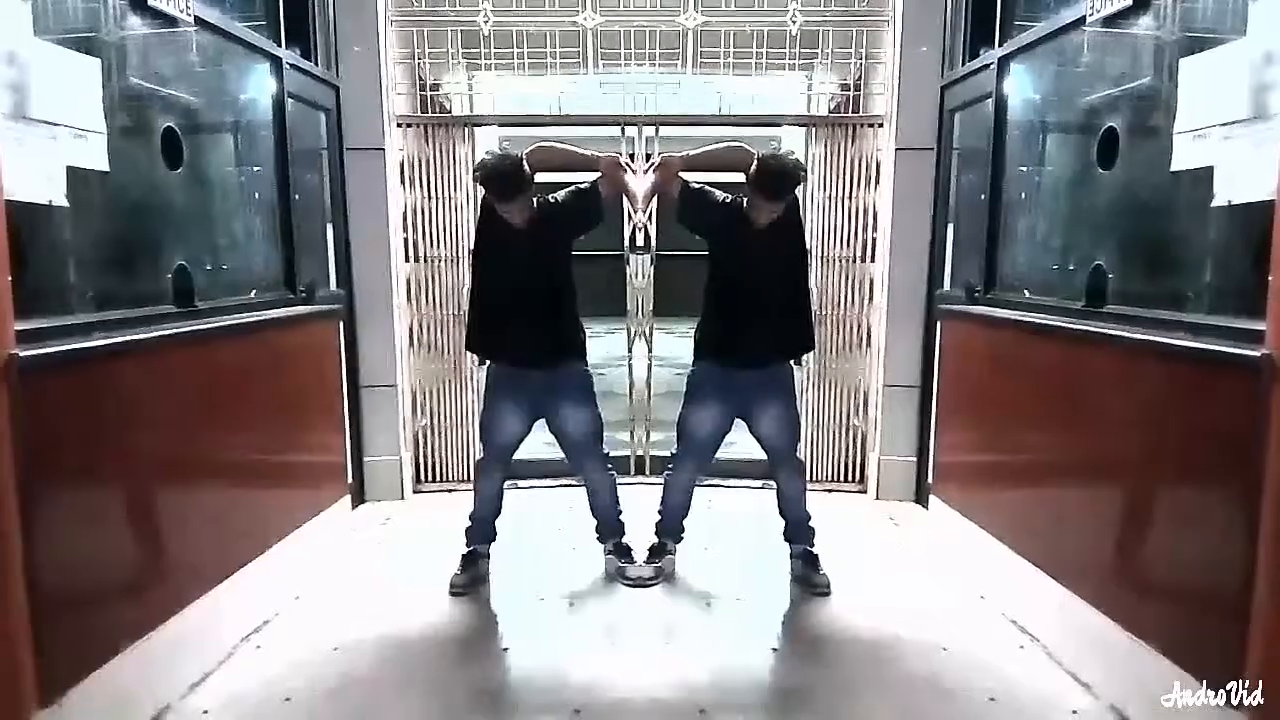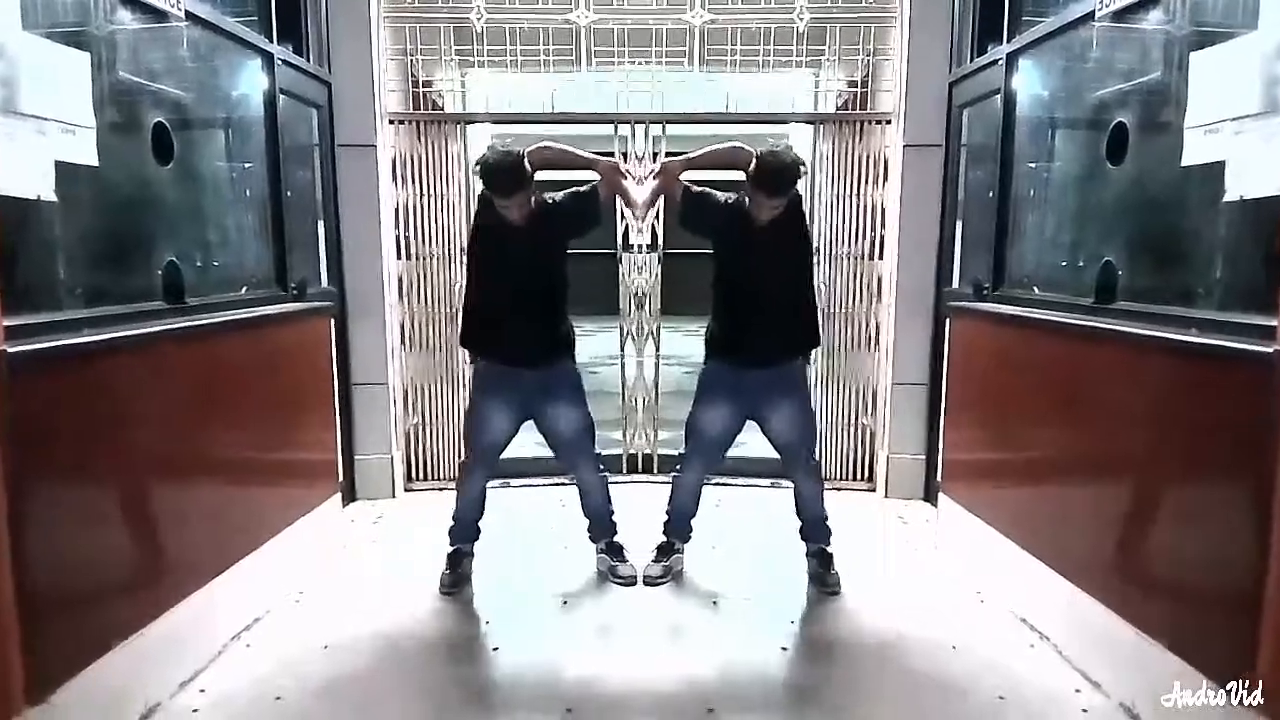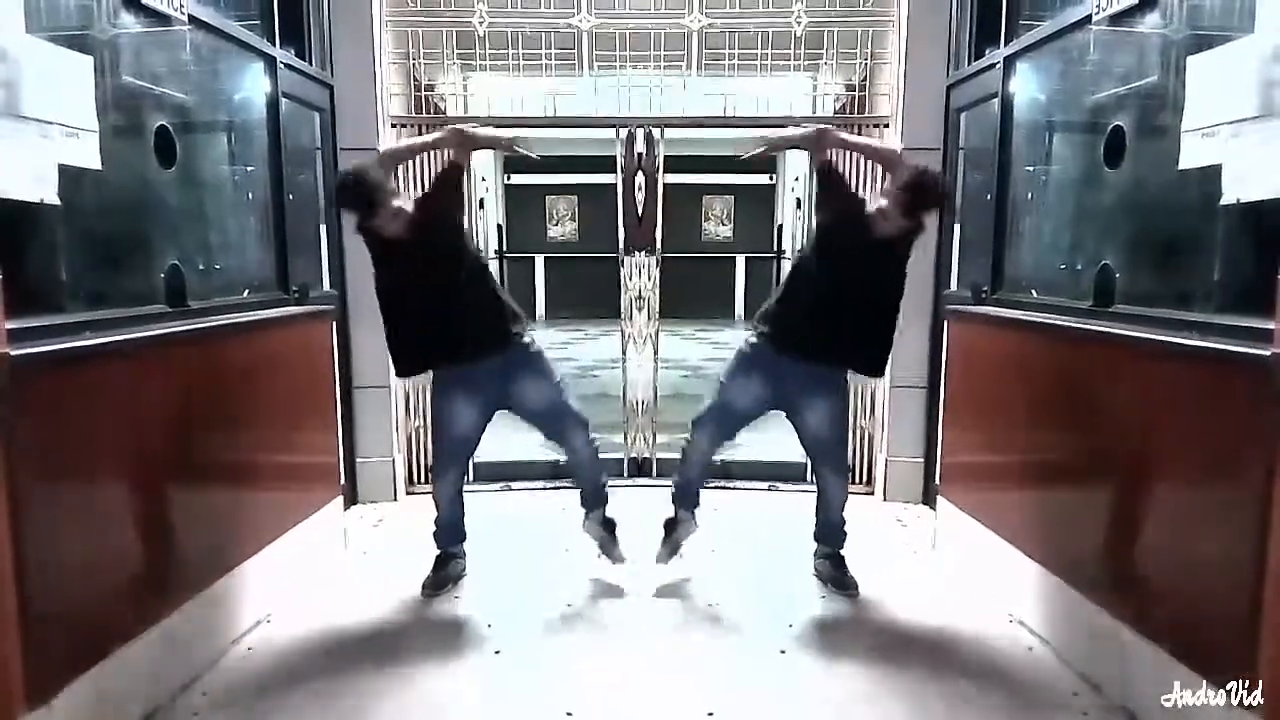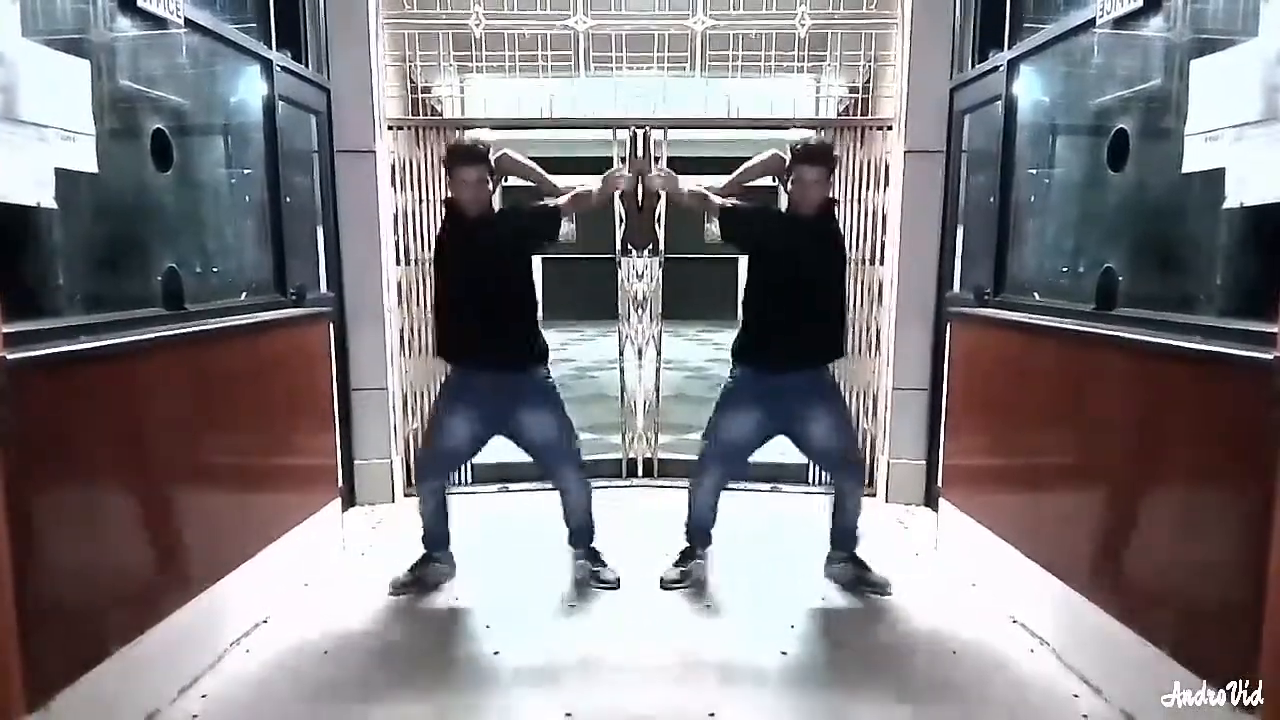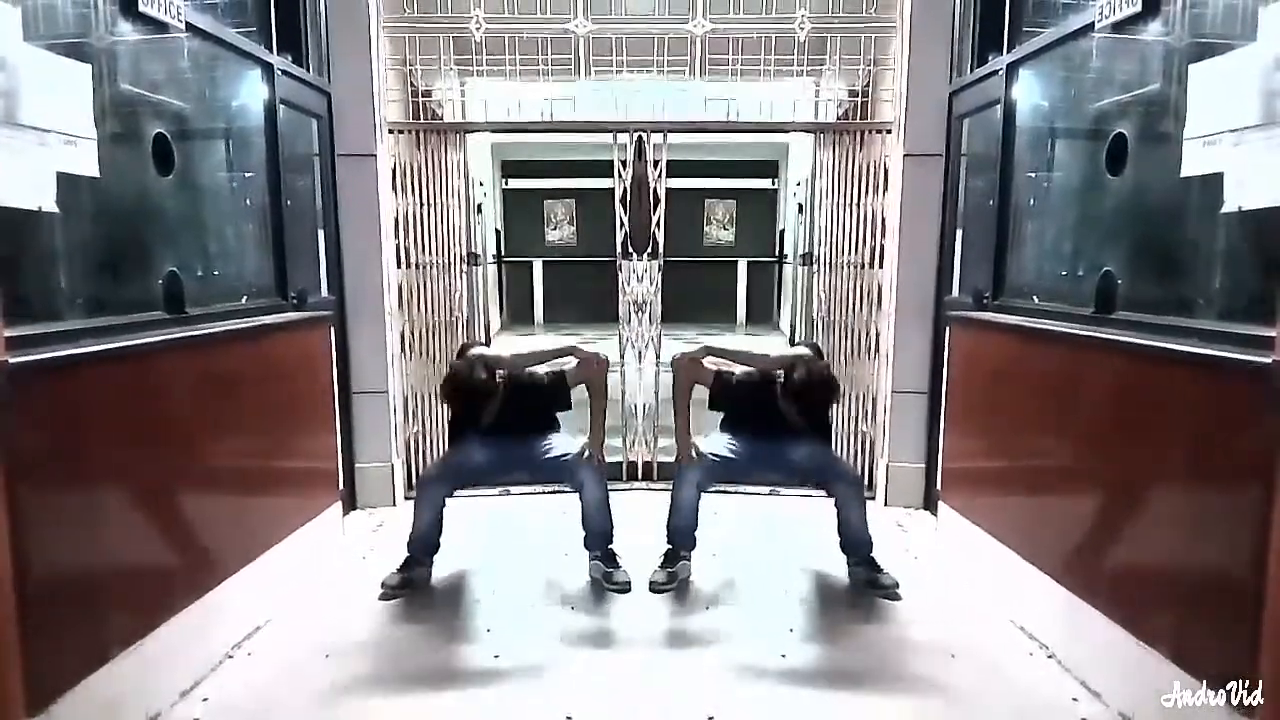
dt=1s
person 1, frame 1
left shoulder: (558, 212)
right shoulder: (487, 216)
left elbow: (613, 183)
right elbow: (536, 153)
left wrist: (607, 166)
right wrist: (597, 159)
left hip: (565, 369)
right hip: (509, 372)
left knee: (593, 464)
right knee: (492, 465)
left ankle: (614, 545)
right ankle: (477, 552)
person 1, frame 2
left shoulder: (554, 215)
right shoulder: (486, 214)
left elbow: (610, 187)
right elbow: (538, 153)
left wrist: (611, 175)
right wrist: (600, 166)
left hip: (554, 369)
right hip: (498, 371)
left knee: (585, 464)
right knee: (476, 465)
left ankle: (606, 545)
right ankle: (460, 552)
person 1, frame 3
left shoulder: (436, 207)
right shoulder: (376, 239)
right elbow: (384, 160)
right wrist: (446, 140)
left hip: (510, 349)
right hip: (455, 369)
left knee: (571, 429)
right knee: (447, 467)
left ankle: (596, 512)
right ankle: (450, 553)
person 1, frame 4
left shoulder: (516, 224)
right shoulder: (451, 223)
left elbow: (575, 200)
right elbow: (504, 160)
left wrist: (600, 190)
right wrist: (557, 190)
left hip: (526, 379)
right hip: (468, 382)
left knee: (567, 467)
right knee: (430, 469)
left ankle: (585, 551)
right ankle: (436, 555)
person 1, frame 5
left shoulder: (530, 389)
right shoulder: (464, 383)
left elbow: (594, 365)
left wrist: (597, 433)
left hip: (537, 443)
right hip: (482, 447)
left knee: (590, 470)
right knee: (430, 481)
left ankle: (600, 556)
right ankle: (418, 562)
person 2, frame 1
left shoulder: (792, 214)
right shoulder: (721, 212)
left elbow: (743, 154)
right elbow: (667, 179)
left wrist: (681, 161)
right wrist: (669, 167)
left hip: (771, 372)
right hip: (714, 369)
left knee: (787, 465)
right knee: (686, 464)
left ankle: (802, 552)
right ankle: (665, 544)
person 2, frame 2
left shoulder: (793, 211)
right shoulder: (725, 214)
left elbow: (743, 155)
right elbow: (669, 183)
left wrist: (679, 166)
right wrist: (646, 199)
left hip: (782, 371)
right hip: (724, 369)
left knee: (803, 465)
right knee: (695, 464)
left ankle: (818, 551)
right ankle: (673, 545)
person 2, frame 3
left shoulder: (904, 239)
right shoulder: (843, 207)
left elbow: (894, 159)
left wrist: (831, 139)
left hip: (824, 369)
right hip: (769, 349)
left knee: (832, 466)
right knee: (709, 428)
left ankle: (829, 552)
right ankle: (683, 512)
person 2, frame 4
left shoulder: (828, 222)
right shoulder: (764, 225)
left elbow: (775, 160)
right elbow: (705, 200)
left wrist: (720, 192)
right wrist: (680, 189)
left hip: (813, 382)
right hip: (754, 379)
left knee: (849, 470)
right knee: (713, 467)
left ankle: (843, 555)
right ankle: (694, 551)
person 2, frame 5
left shoulder: (814, 381)
right shoulder: (748, 389)
right elbow: (683, 365)
left wrist: (714, 353)
right wrist: (682, 433)
left hip: (797, 447)
right hip: (743, 443)
left knee: (848, 481)
right knee: (690, 471)
left ankle: (860, 562)
right ankle: (679, 555)
